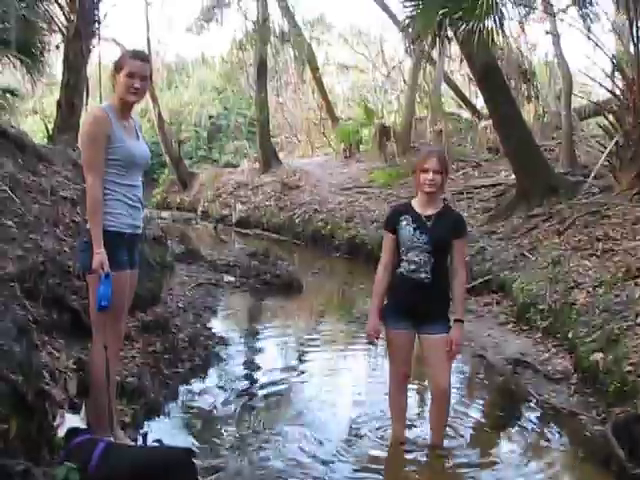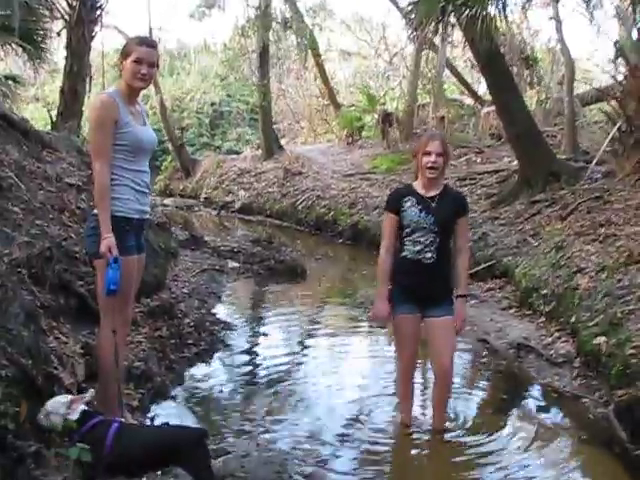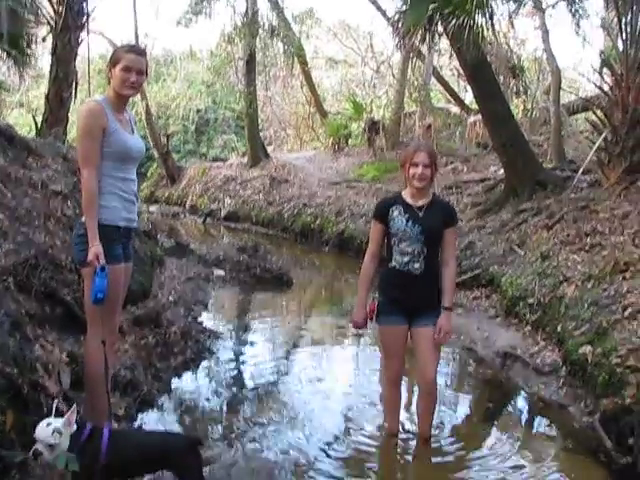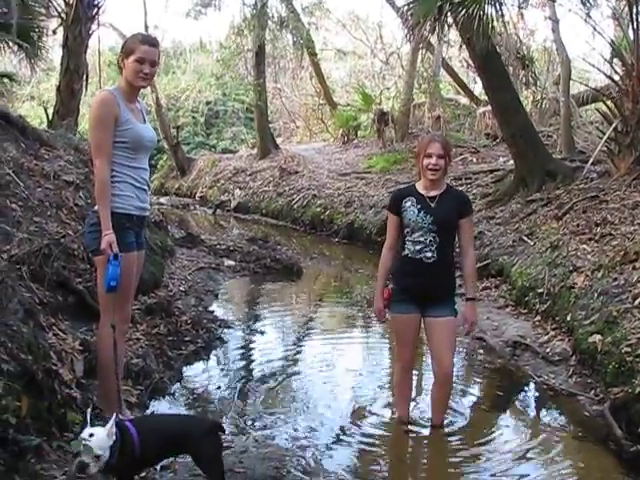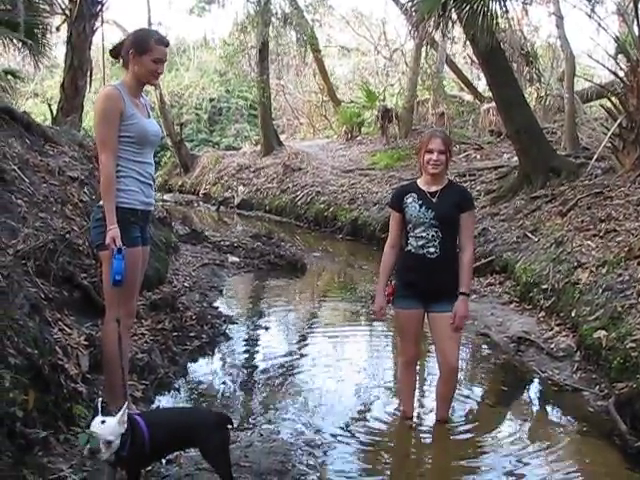
dt=0.7s
person 1, frame 1
left shoulder: (133, 123)
right shoulder: (99, 118)
right elbow: (93, 184)
left wrist: (131, 236)
right wrist: (98, 247)
left hip: (130, 236)
right hip: (108, 236)
left knee: (116, 337)
right knee: (105, 338)
left ankle: (110, 425)
right ankle: (102, 432)
person 1, frame 2
left shoulder: (140, 110)
right shoulder: (106, 104)
right elbow: (100, 170)
left wrist: (137, 221)
right wrist: (106, 231)
left hip: (137, 221)
right hip: (115, 221)
left knee: (124, 321)
right knee: (113, 322)
left ankle: (118, 410)
right ankle: (111, 415)
person 1, frame 3
left shoulder: (128, 117)
right shoulder: (95, 111)
right elbow: (88, 177)
left wrist: (124, 231)
right wrist: (93, 240)
left hip: (125, 230)
right hip: (102, 230)
left knee: (111, 331)
right knee: (100, 331)
left ankle: (102, 419)
right ankle: (99, 425)
person 1, frame 4
left shoulder: (140, 107)
right shoulder: (107, 101)
right elbow: (102, 167)
left wrist: (135, 220)
right wrist: (107, 228)
left hip: (137, 219)
right hip: (115, 219)
left knee: (123, 318)
right knee: (112, 319)
left ankle: (115, 406)
right ankle: (111, 413)
person 1, frame 5
left shoulder: (144, 102)
right shoulder: (111, 97)
right elbow: (106, 162)
left wrist: (140, 217)
right wrist: (111, 223)
left hip: (141, 214)
right hip: (120, 214)
left knee: (128, 314)
right knee: (118, 315)
left ankle: (120, 400)
right ankle: (116, 407)
person 2, frame 1
left shoulder: (453, 221)
right shoulder: (398, 215)
left elbow: (458, 273)
right elbow: (385, 266)
left wrist: (458, 321)
right wrist: (374, 313)
left hip: (435, 312)
right hip: (398, 308)
left knee: (441, 386)
right knee: (399, 378)
left ankle: (435, 447)
right ankle: (398, 440)
person 2, frame 2
left shoulder: (456, 201)
right shoulder: (399, 197)
left elbow: (461, 251)
right elbow: (387, 249)
left wrist: (461, 298)
right wrist: (381, 296)
left hip: (440, 295)
right hip: (404, 292)
left knee: (444, 369)
right knee: (405, 364)
left ankle: (438, 431)
right ankle: (406, 425)
person 2, frame 3
left shoulder: (444, 211)
right shoulder: (387, 206)
left elbow: (449, 262)
right elbow: (372, 257)
left wrist: (447, 310)
right wrist: (360, 303)
left hip: (428, 306)
right hip: (392, 302)
left knee: (428, 380)
right knee: (392, 374)
left ankle: (424, 439)
right ankle: (392, 436)
person 2, frame 4
left shoulder: (458, 201)
right shoulder: (401, 197)
left elbow: (467, 252)
right elbow: (390, 247)
left wrist: (471, 300)
right wrist: (379, 292)
left hip: (441, 295)
right hip: (404, 292)
left knee: (444, 369)
right knee: (404, 362)
left ankle: (437, 427)
right ankle: (402, 424)
person 2, frame 5
left shoulder: (460, 196)
right shoulder: (403, 194)
left elbow: (467, 248)
right elbow: (392, 245)
left wrist: (463, 296)
right wrist: (380, 291)
left hip: (445, 291)
right hip: (407, 288)
left knee: (450, 365)
right knee: (408, 357)
left ankle: (441, 422)
right ankle: (406, 418)
